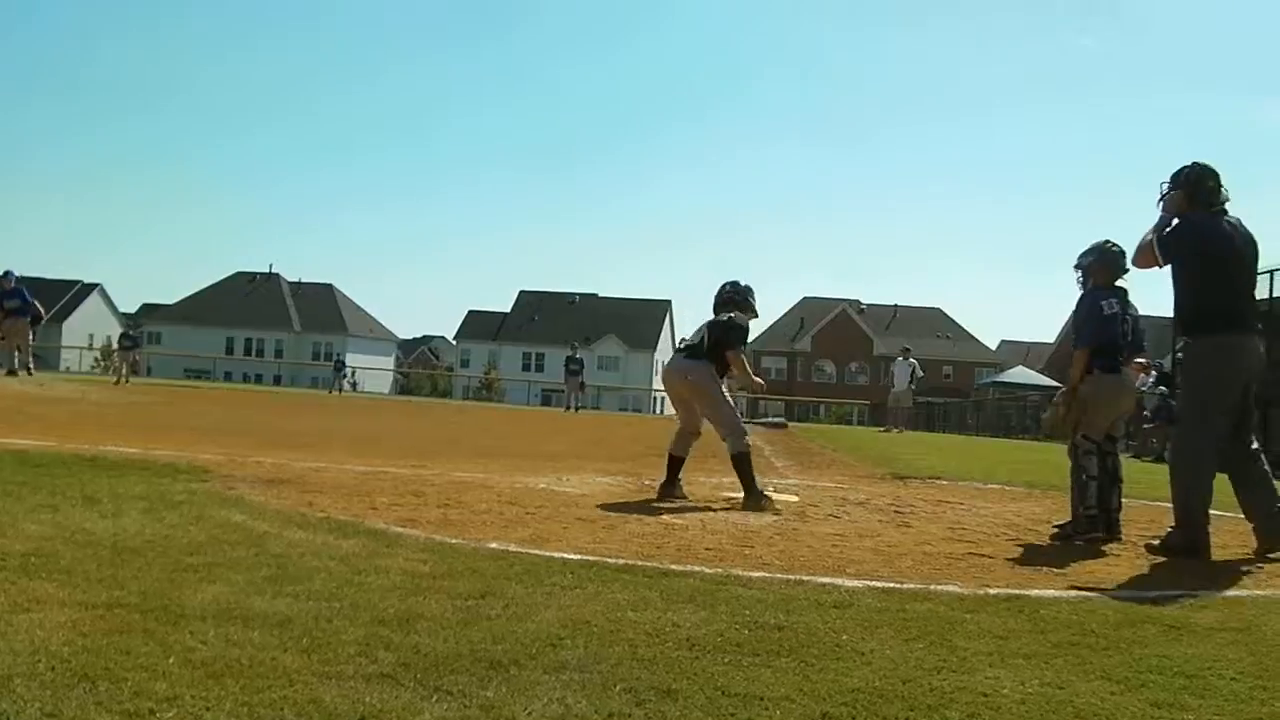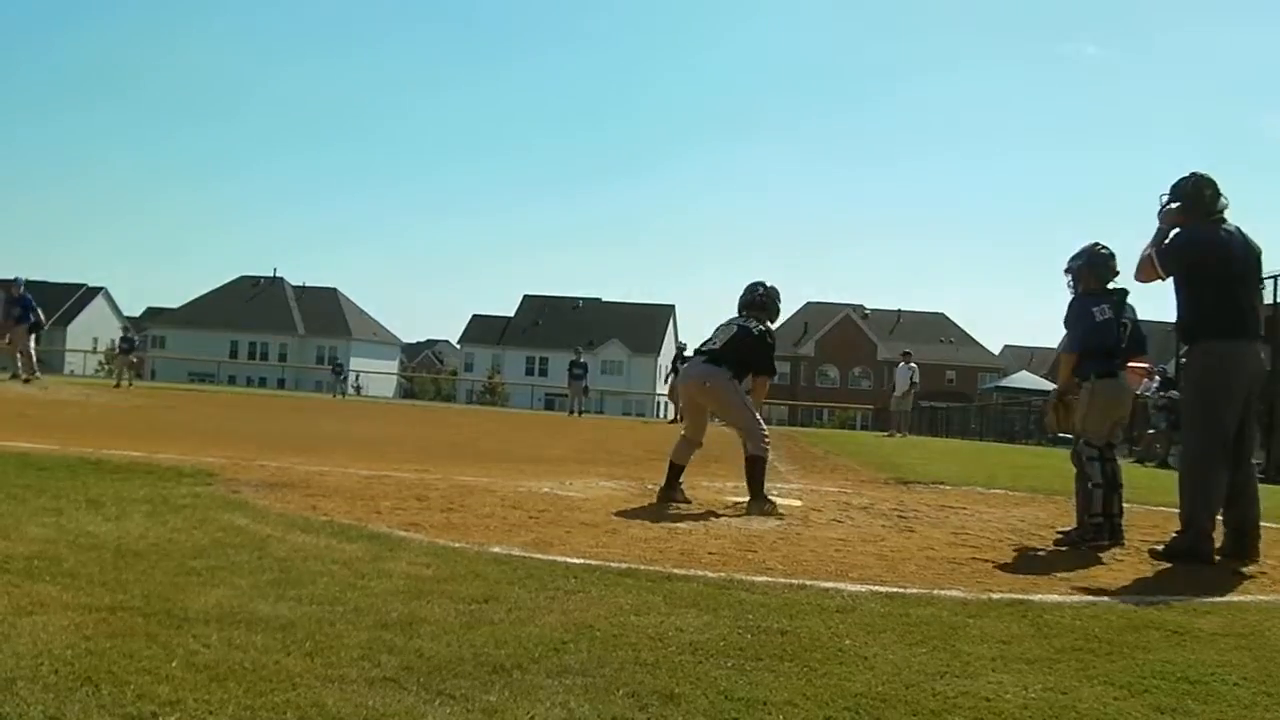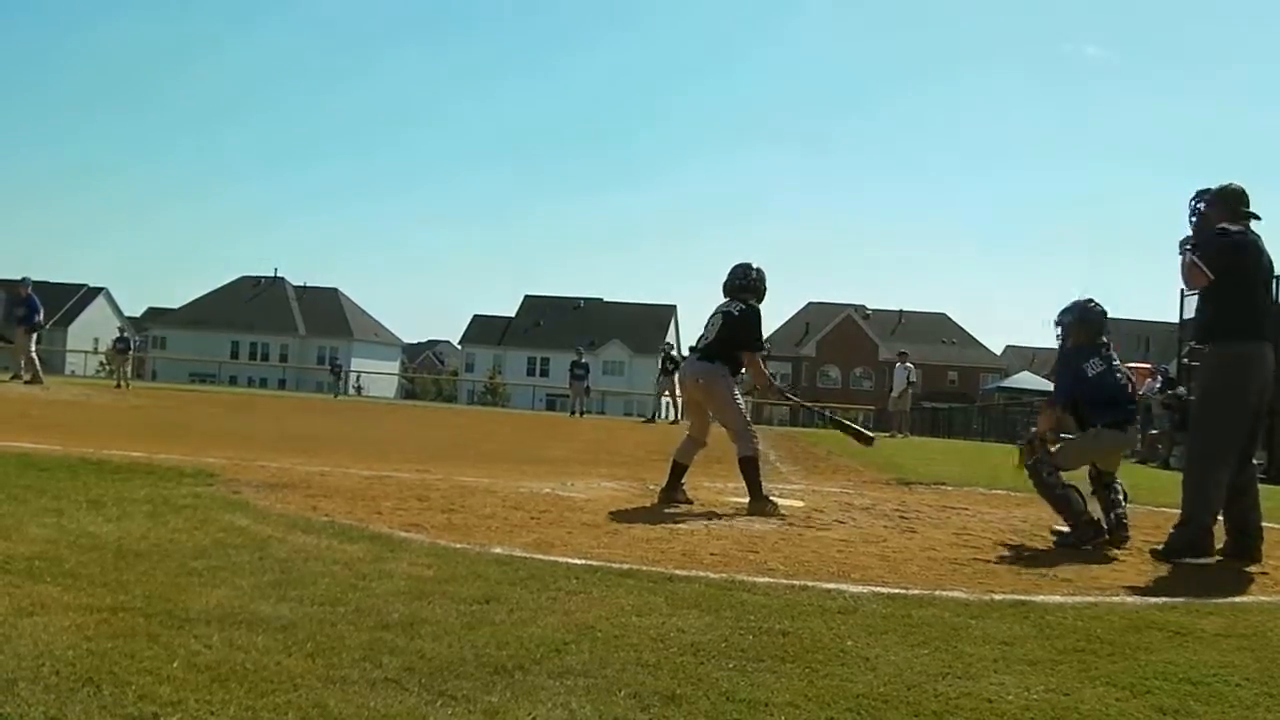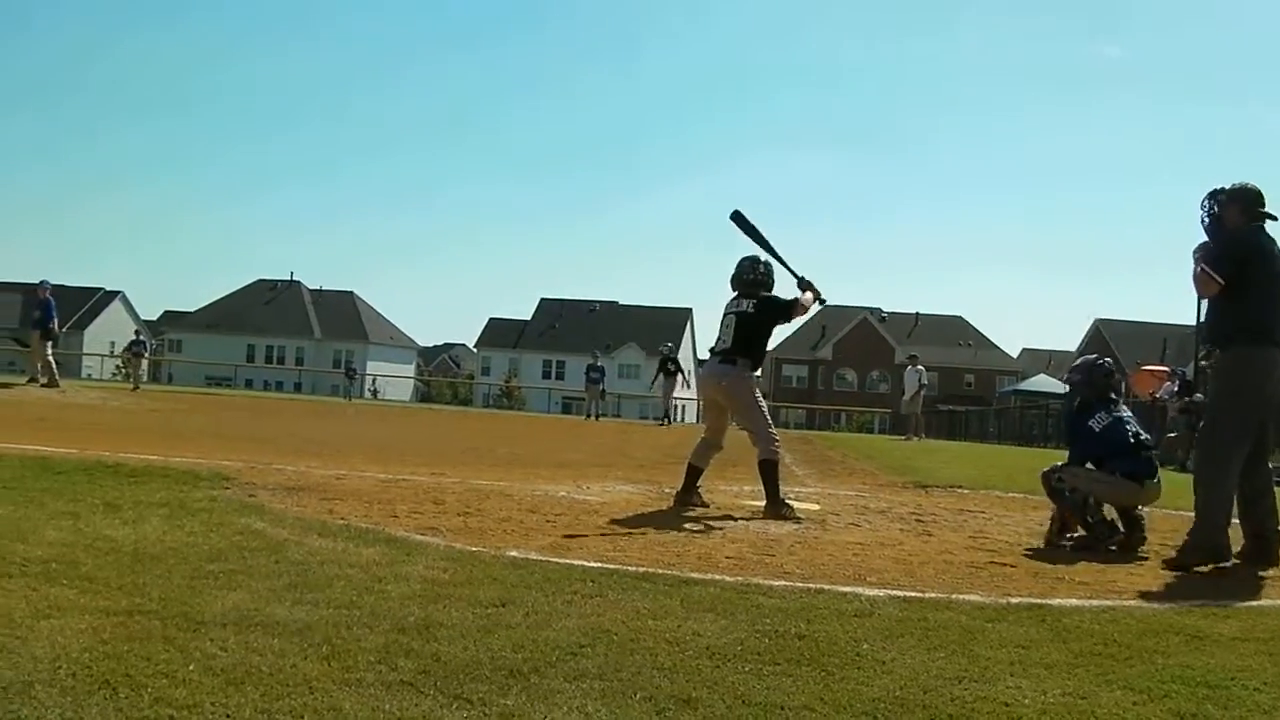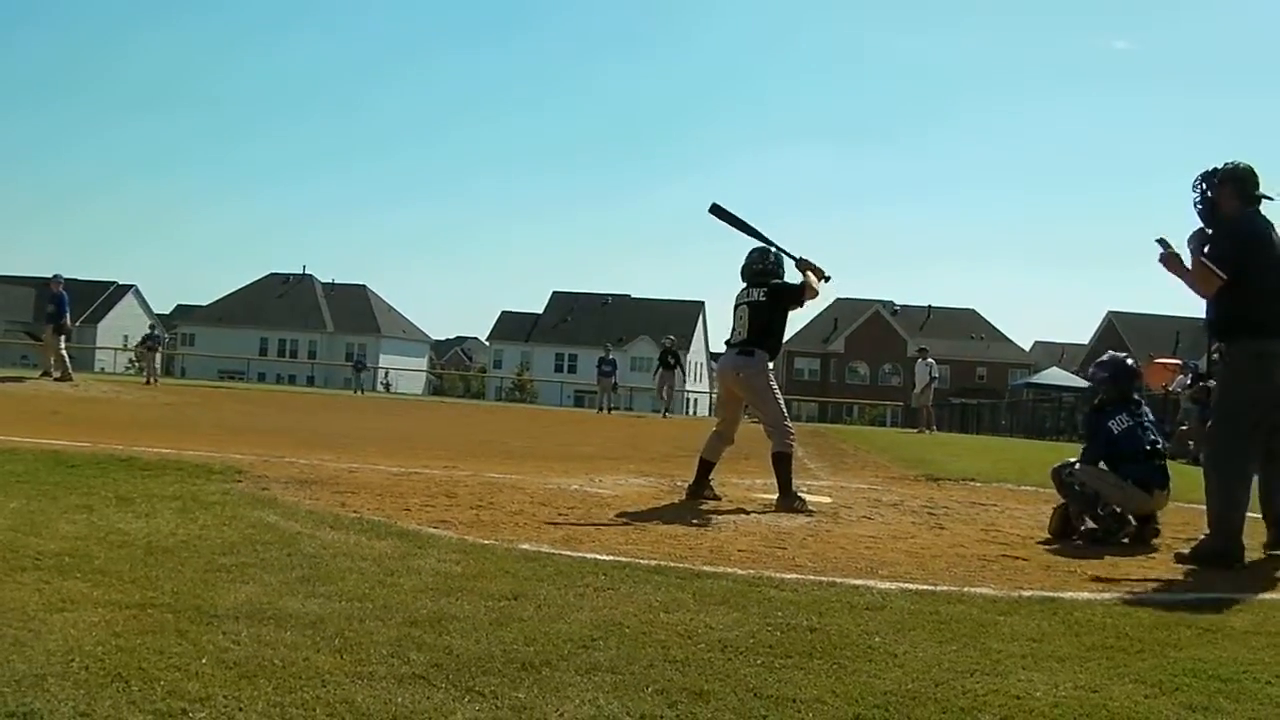
dt=0.4s
person 1, frame 1
left shoulder: (1193, 228)
right shoulder: (1242, 232)
left elbow: (1142, 257)
right elbow: (1240, 287)
left wrist: (1165, 217)
left hip: (1211, 347)
right hip: (1248, 345)
left knee: (1194, 444)
right knee: (1241, 442)
left ankle: (1190, 535)
person 1, frame 2
left shoulder: (1193, 238)
right shoulder: (1245, 241)
left elbow: (1144, 272)
right elbow: (1256, 299)
left wrist: (1162, 231)
left hip: (1213, 353)
right hip: (1250, 352)
left knee: (1202, 448)
right knee: (1239, 450)
left ankle: (1194, 540)
right ankle: (1242, 537)
person 1, frame 3
left shoulder: (1225, 236)
right shoulder: (1255, 245)
left elbow: (1195, 279)
left wrist: (1187, 251)
left hip: (1231, 354)
right hip: (1260, 355)
left knee: (1207, 446)
right knee: (1239, 452)
left ankle: (1194, 535)
right ankle: (1244, 538)
person 1, frame 4
left shoulder: (1236, 239)
left elbow: (1206, 287)
left wrist: (1200, 257)
left hip: (1242, 357)
left knee: (1216, 450)
left ankle: (1209, 541)
person 1, frame 5
left shoulder: (1237, 229)
left elbow: (1208, 285)
right elbow: (1214, 287)
left wrist: (1198, 249)
right wrist: (1178, 268)
left knee: (1225, 447)
left ankle: (1223, 543)
person 2, frame 1
left shoulder: (713, 323)
right shoulder: (738, 322)
right elbow: (733, 353)
right wrist: (752, 379)
left hip: (672, 369)
right hip: (696, 371)
left knee: (689, 427)
right knee: (736, 431)
left ankle: (670, 484)
right ankle: (752, 494)
person 2, frame 2
left shoulder: (731, 323)
right shoulder: (764, 332)
right elbow: (761, 380)
left wrist: (725, 409)
right wrist: (753, 409)
left hip: (688, 373)
right hip: (714, 378)
left knee: (692, 434)
right knee: (757, 435)
left ankle: (670, 488)
right ankle: (758, 499)
person 2, frame 3
left shoulder: (723, 308)
right shoulder: (749, 310)
right elbow: (748, 353)
left wrist: (762, 378)
right wrist: (765, 382)
left hip: (690, 369)
right hip: (712, 373)
left knee: (697, 433)
right knee: (745, 435)
left ankle: (671, 489)
right ankle: (757, 500)
person 2, frame 4
left shoulder: (733, 303)
right shoulder: (763, 302)
left elbow: (775, 316)
right elbow: (799, 308)
left wrist: (806, 295)
right wrist: (809, 292)
left hip: (710, 371)
right hip: (734, 375)
left knee: (712, 436)
right knee: (766, 438)
left ankle: (686, 492)
right ankle: (774, 503)
person 2, frame 5
left shoulder: (744, 293)
right shoulder: (773, 289)
left elbow: (787, 303)
right elbow: (810, 291)
left wrist: (810, 276)
right wrist: (808, 272)
left hip: (728, 363)
right hip: (751, 365)
left knee: (724, 428)
right knee: (781, 430)
left ankle: (698, 484)
right ankle: (786, 495)
person 3, frame 1
left shoulder: (1092, 300)
right shoulder: (1127, 305)
left elbow: (1083, 347)
right elbow: (1134, 350)
left wrist: (1071, 387)
left hip: (1101, 380)
right hip: (1125, 382)
left knee: (1084, 448)
right knee: (1108, 451)
left ankle: (1087, 522)
right ankle: (1110, 522)
person 3, frame 2
left shoulder: (1083, 304)
right shoulder: (1125, 307)
left elbow: (1070, 350)
right elbow: (1139, 350)
left wrist: (1062, 386)
left hip: (1098, 386)
right hip: (1122, 386)
left knee: (1087, 455)
right knee: (1107, 456)
left ankle: (1091, 529)
right ankle: (1112, 527)
person 3, frame 3
left shoulder: (1073, 358)
right shoulder: (1108, 354)
left elbow: (1057, 405)
left wrist: (1039, 434)
left hip: (1107, 434)
right hip: (1127, 433)
left knee: (1041, 466)
right knee: (1102, 471)
left ankle: (1086, 529)
right ankle: (1118, 526)
person 3, frame 4
left shoulder: (1080, 416)
right shoulder: (1120, 409)
left elbow: (1076, 465)
left wrist: (1063, 510)
left hip: (1130, 486)
right hip: (1151, 487)
left knee: (1053, 477)
left ankle: (1104, 532)
right ankle: (1135, 528)
person 3, frame 5
left shoulder: (1102, 415)
right shoulder: (1141, 409)
left elbow: (1087, 464)
left wrist: (1076, 511)
left hip: (1138, 494)
right hip: (1160, 495)
left knee: (1063, 472)
left ankle: (1114, 525)
right ankle: (1147, 522)
